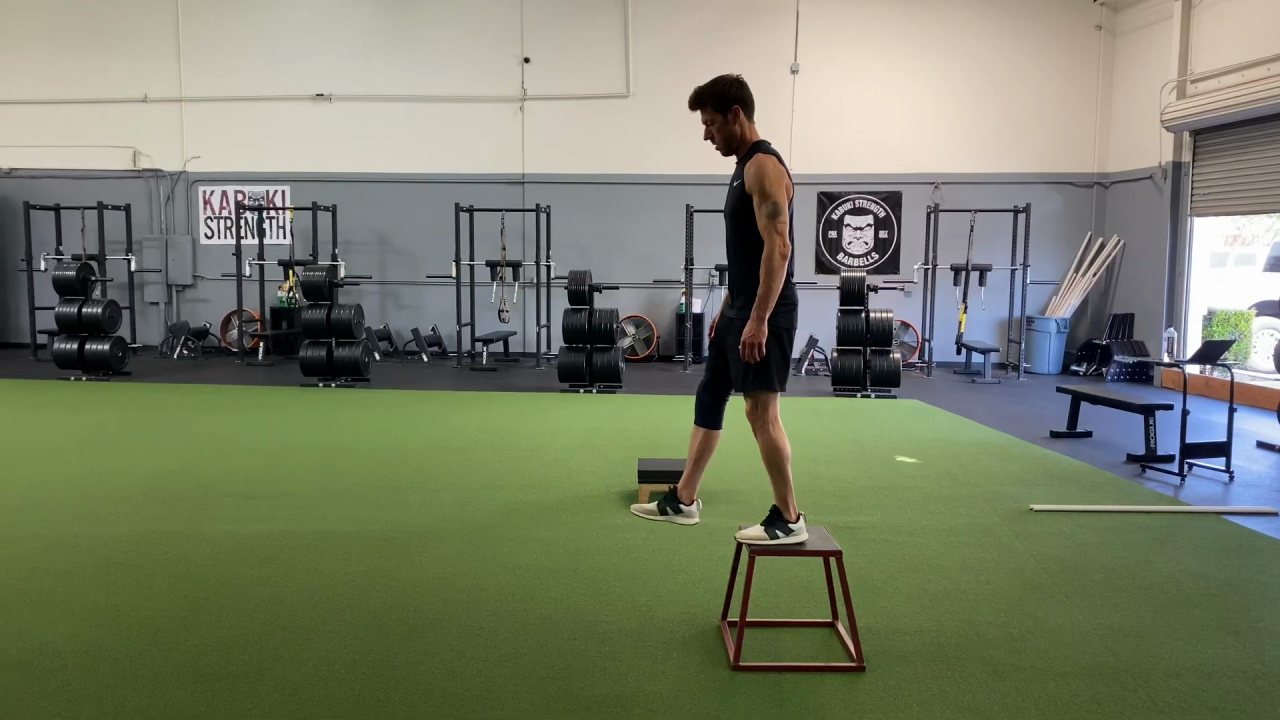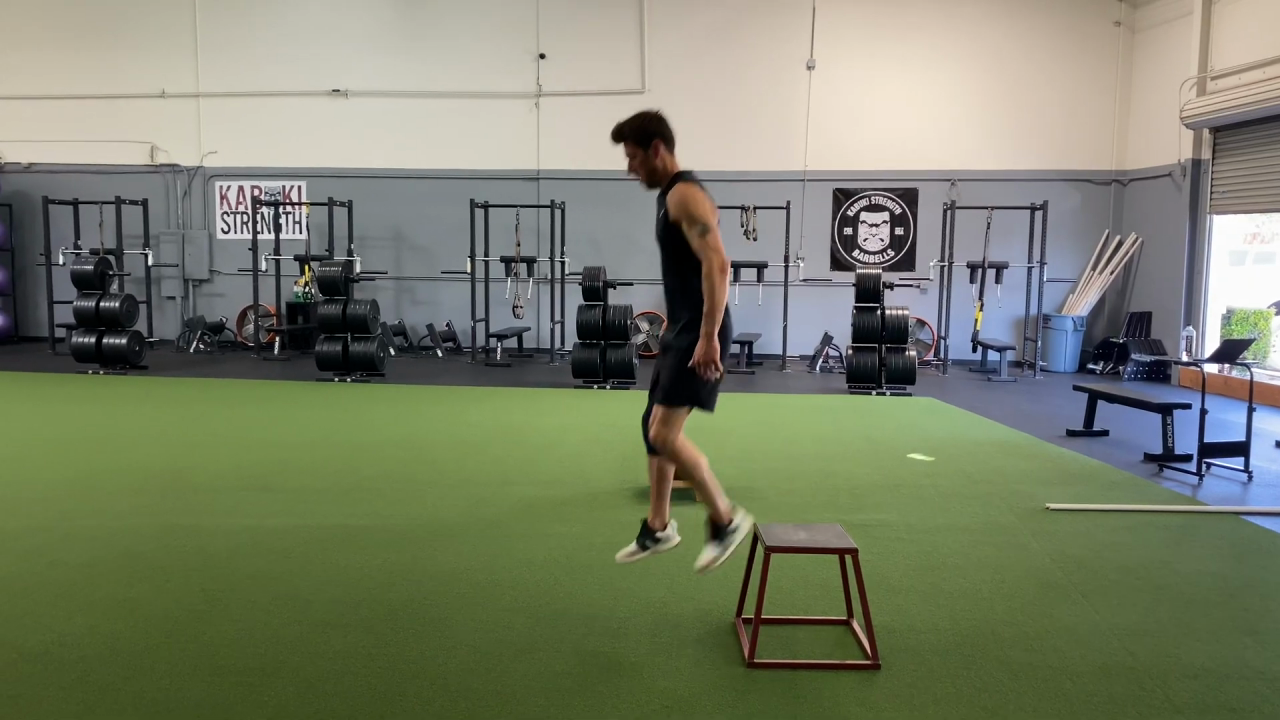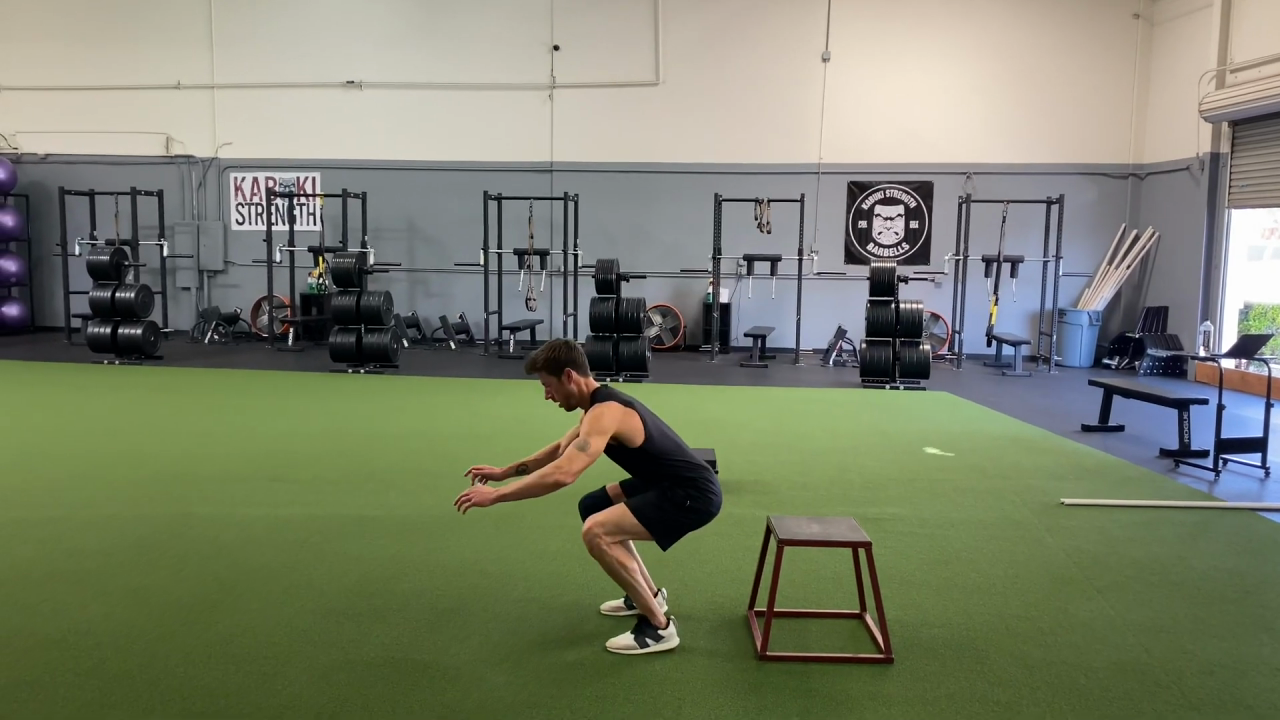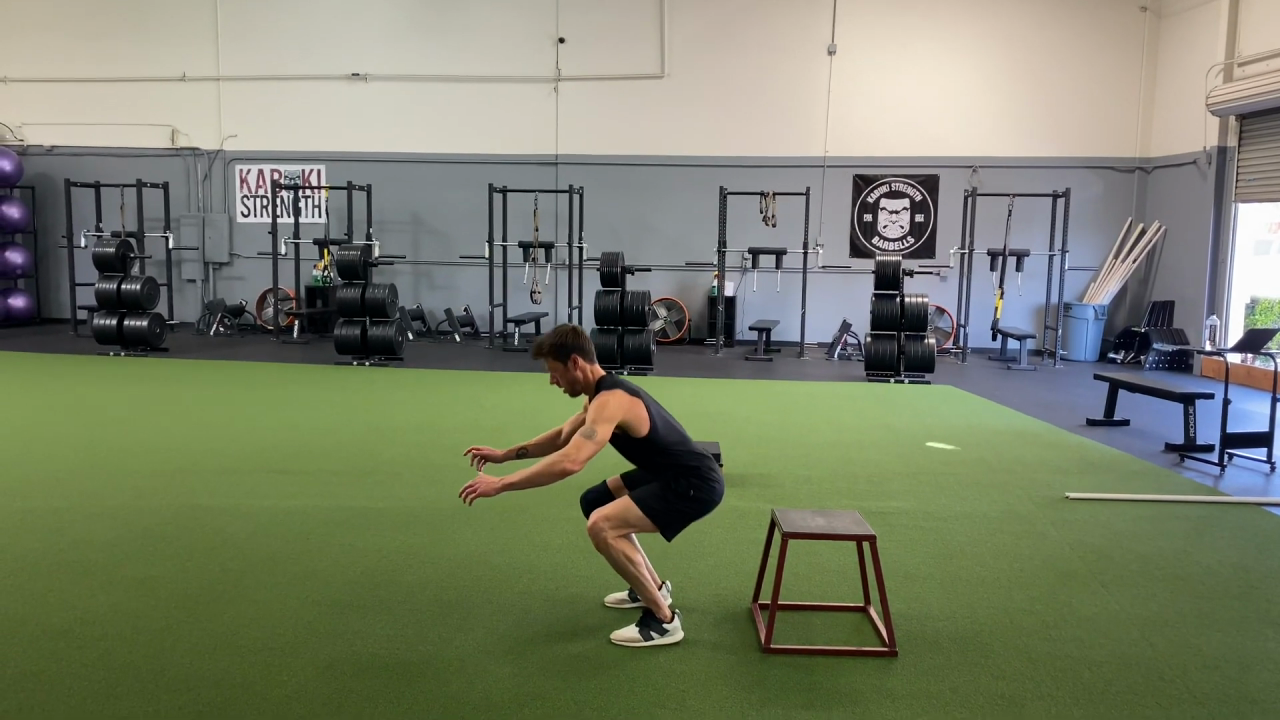
dt=0.7s
person 1, frame 1
left shoulder: (764, 166)
right shoulder: (745, 168)
left elbow: (778, 249)
left wrist: (758, 320)
right wrist: (727, 309)
left hip: (763, 314)
right hip: (740, 310)
left knee: (761, 413)
right knee: (709, 399)
left ankle: (788, 519)
right ankle: (682, 501)
person 1, frame 2
left shoulder: (684, 194)
right shoulder: (672, 193)
left elbow: (716, 265)
left wrist: (709, 336)
left hip: (699, 334)
right hip: (683, 330)
left knee: (664, 434)
right knee: (653, 425)
left ankle: (725, 519)
right ankle: (658, 527)
person 1, frame 3
left shoulder: (604, 413)
right shoulder: (603, 403)
left elbow: (562, 473)
right elbow: (561, 450)
left wrist: (495, 495)
right wrist: (504, 472)
left hip: (693, 495)
right hip: (672, 483)
left knee: (596, 532)
right knee: (592, 508)
left ankle: (659, 627)
right ankle: (648, 593)
person 1, frame 4
left shoulder: (609, 402)
right shoulder: (605, 392)
left elbow: (569, 462)
right elbow: (563, 436)
left wrist: (500, 484)
right wrist: (503, 455)
left hip: (695, 485)
right hip: (672, 474)
left knee: (602, 526)
right knee: (594, 503)
left ankle: (663, 620)
right ankle: (653, 587)
